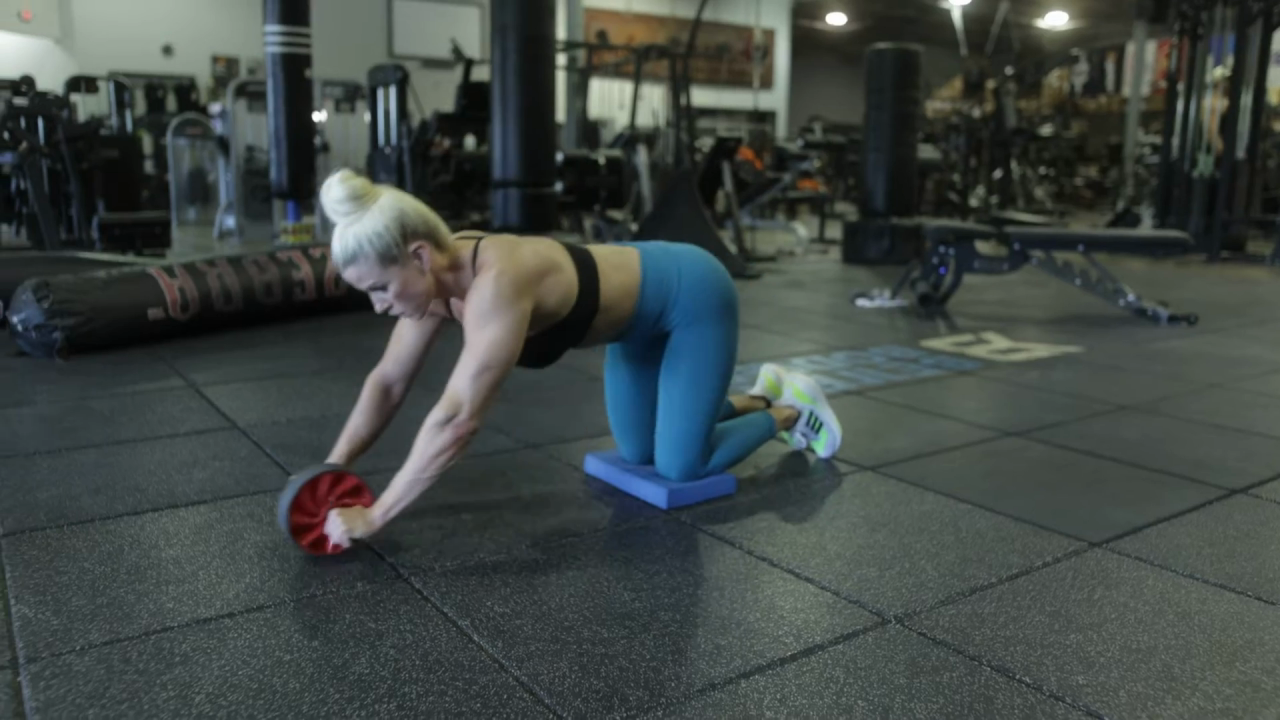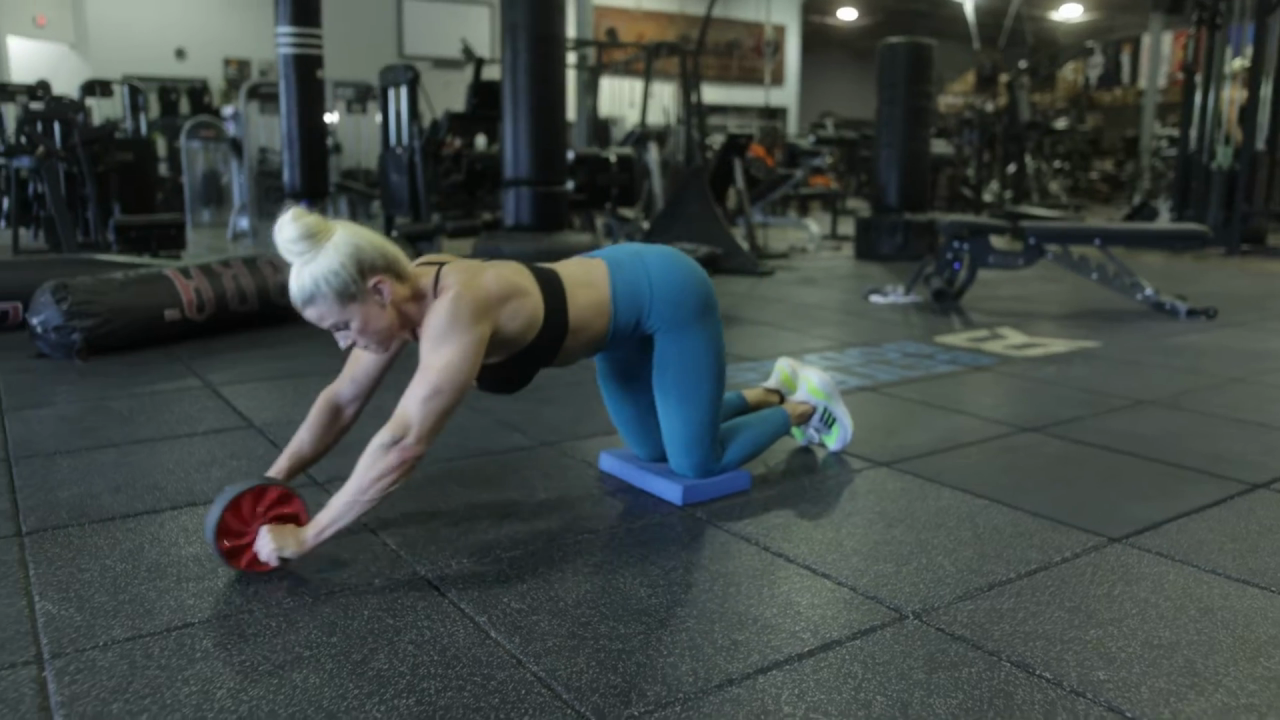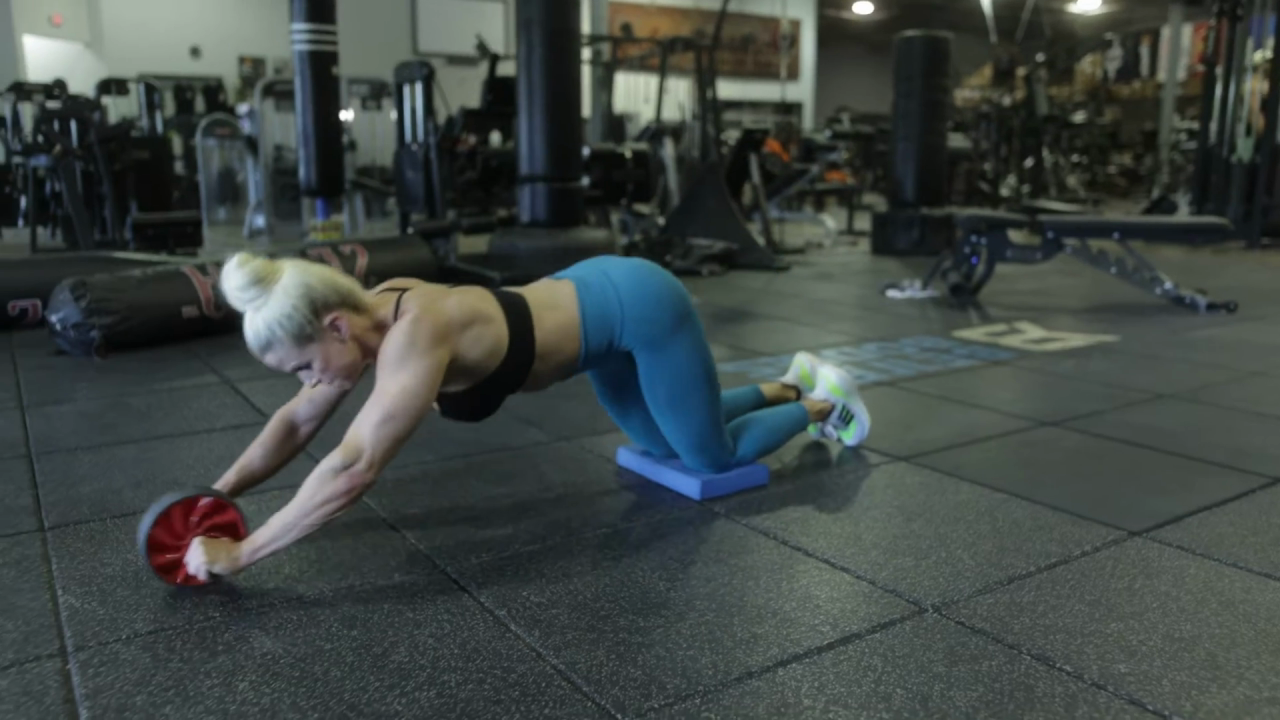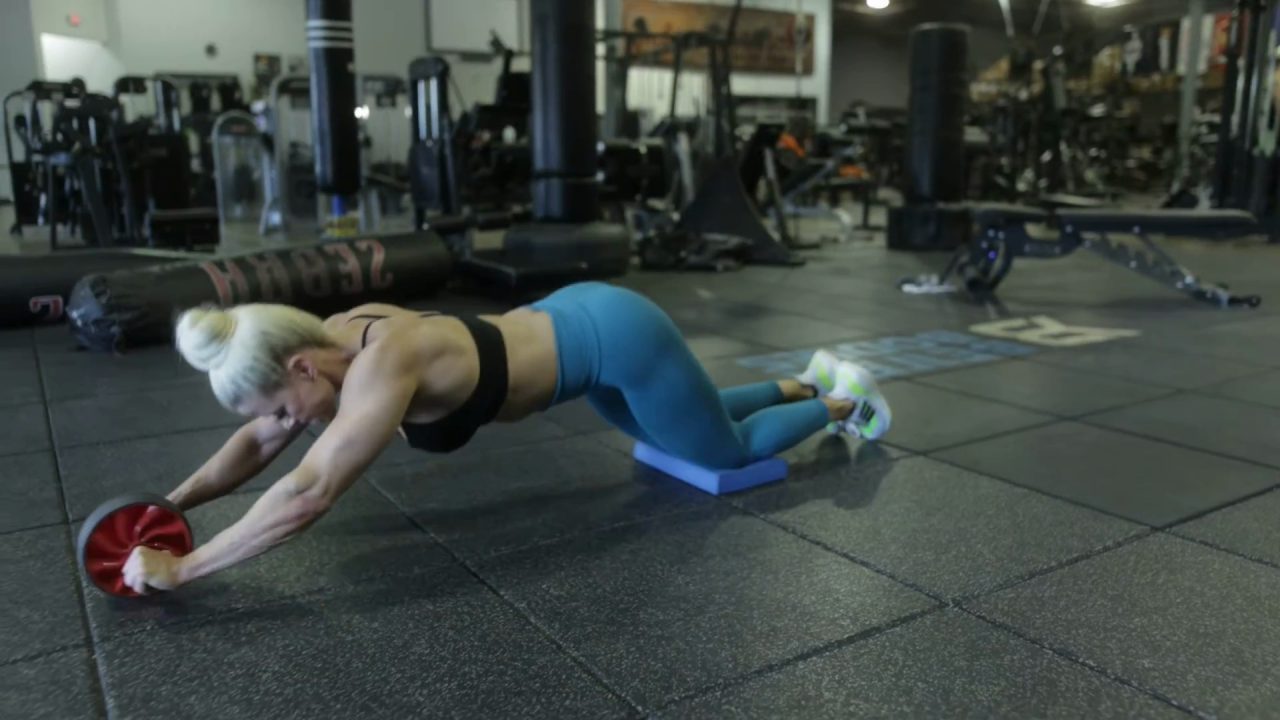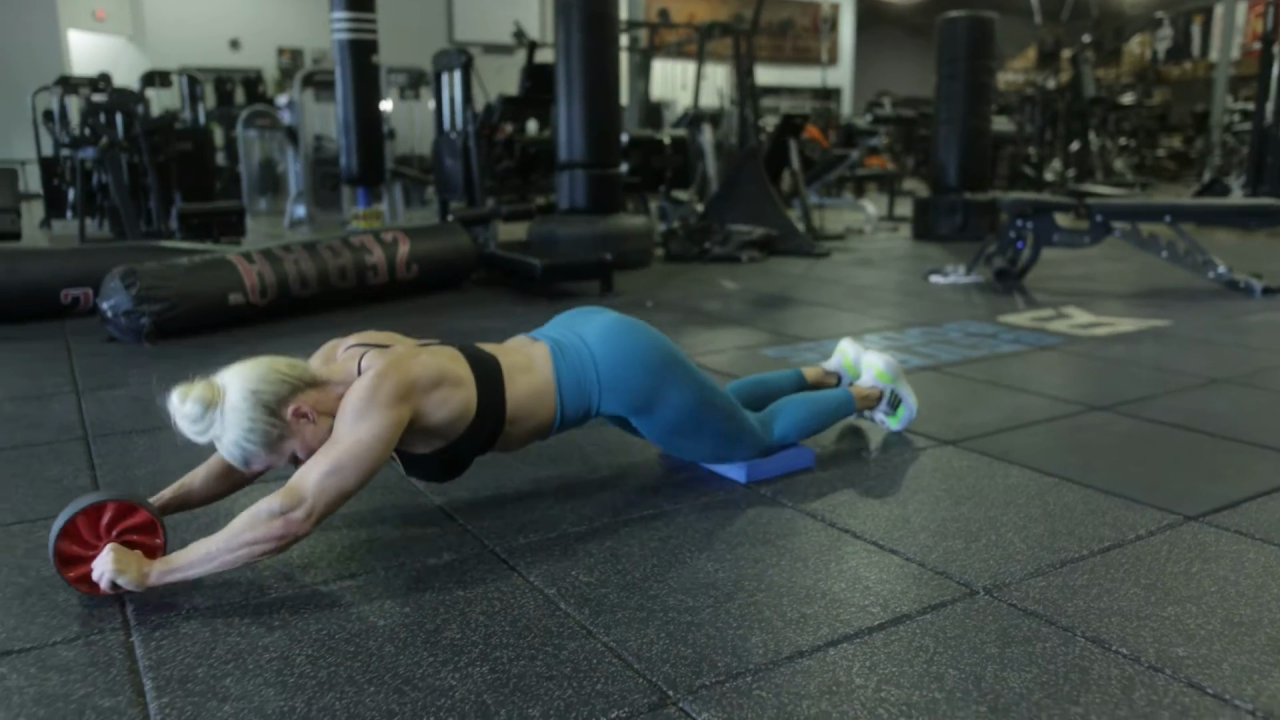
dt=0.2s
person 1, frame 1
left shoulder: (498, 281)
right shoulder: (435, 272)
left elbow: (456, 419)
right elbow: (387, 382)
left wrist: (371, 518)
right wrist: (331, 472)
left hip: (690, 295)
right hip: (642, 304)
left knee: (681, 469)
right knee: (639, 455)
left ankle: (790, 412)
right ankle: (758, 397)
person 1, frame 2
left shoulder: (456, 306)
right shoulder: (399, 293)
left elbow: (402, 444)
right elbow: (340, 402)
left wrist: (304, 538)
right wrist: (271, 483)
left hip: (667, 296)
right hip: (618, 287)
left knee: (694, 466)
right knee: (653, 449)
left ankle: (804, 405)
right ankle: (771, 391)
person 1, frame 3
left shoulder: (414, 333)
right shoulder: (365, 314)
left elbow: (352, 469)
right elbow: (296, 421)
left wrist: (238, 555)
right wrist: (215, 496)
left hip: (642, 309)
right hip: (596, 294)
left knee: (709, 461)
right knee: (667, 444)
left ankle: (822, 404)
right ankle: (785, 386)
person 1, frame 4
left shoulder: (382, 362)
right shoulder: (335, 339)
left elbow: (305, 496)
right elbow: (256, 443)
left wrist: (178, 569)
right wrist: (168, 506)
left hip: (618, 335)
right hip: (578, 320)
left knee: (726, 456)
right knee: (677, 439)
left ankle: (842, 401)
right ankle: (801, 383)
person 1, frame 5
left shoulder: (377, 393)
right shoulder: (330, 366)
left elbow: (288, 518)
right elbow: (241, 452)
left wrist: (148, 572)
right wrist: (152, 507)
left hip: (617, 365)
right hip: (578, 343)
left knee: (749, 444)
right knee: (714, 413)
left ankle: (867, 392)
right ankle: (826, 371)
